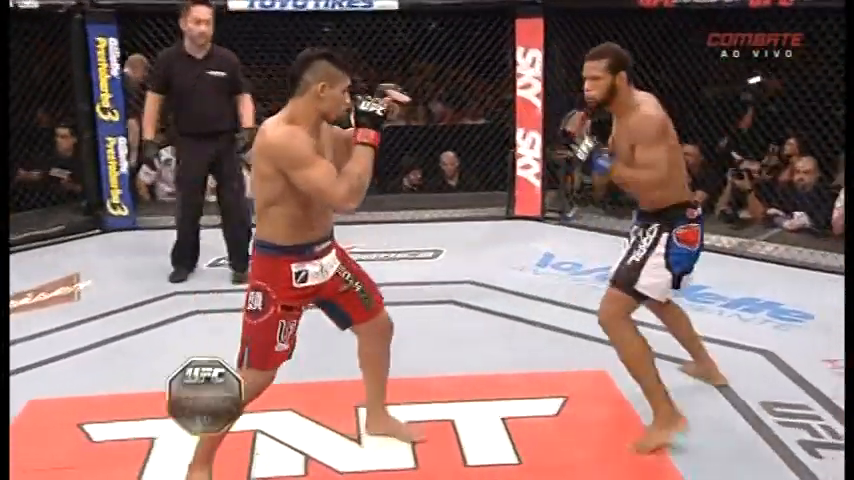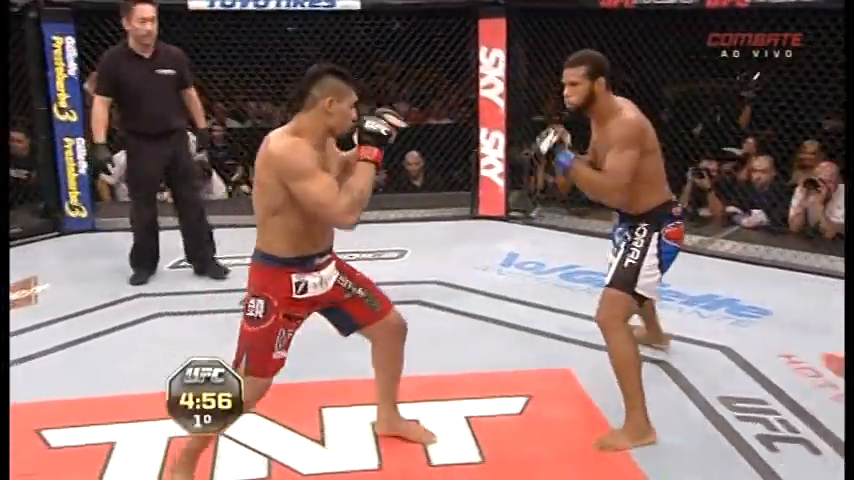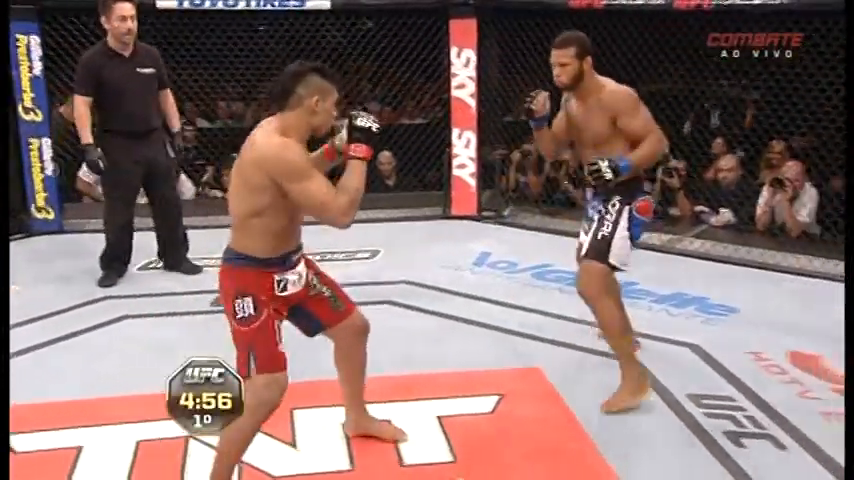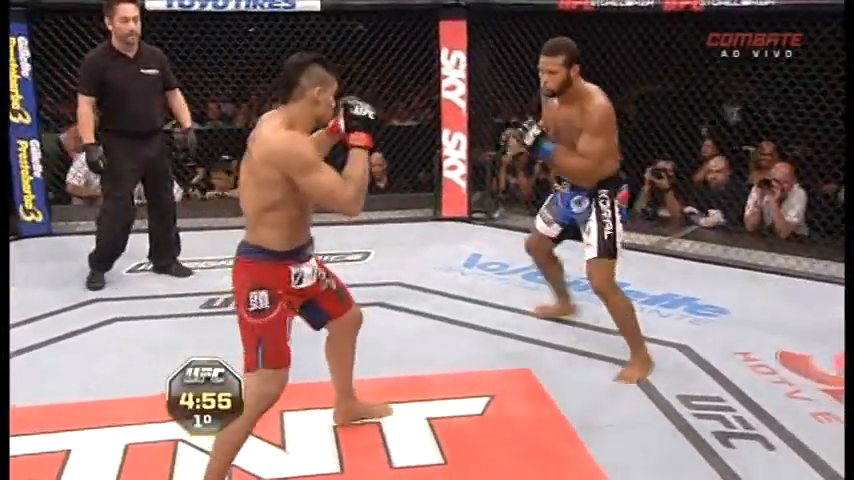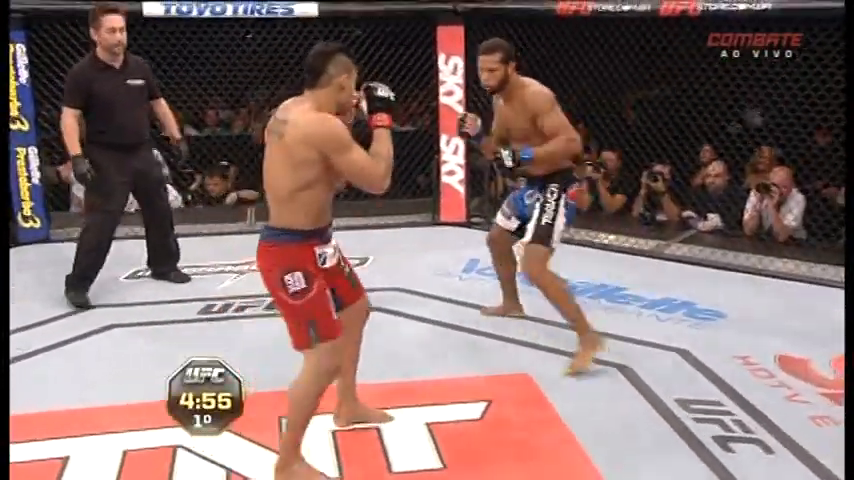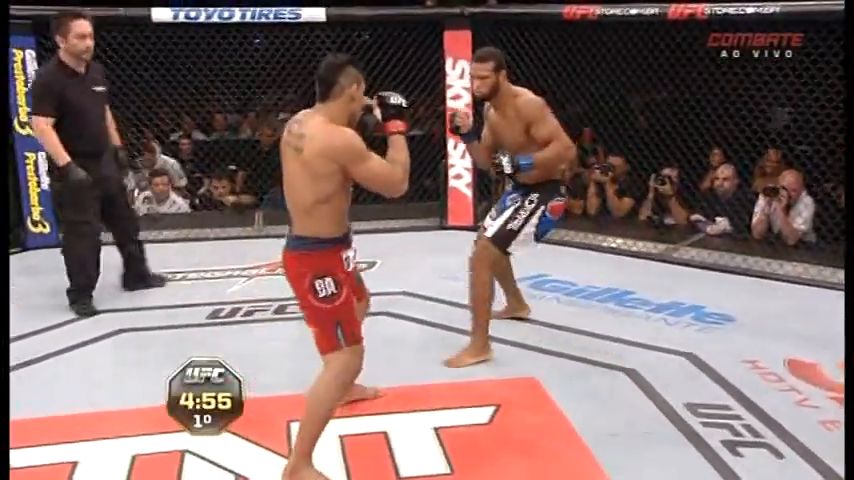
dt=0.3s
person 1, frame 1
left shoulder: (320, 126)
right shoulder: (280, 138)
left elbow: (343, 149)
right elbow: (346, 198)
left wrist: (378, 110)
right wrist: (369, 133)
left hip: (324, 254)
right hip: (279, 267)
left knee: (378, 326)
right knee: (254, 379)
left ankle: (377, 417)
person 1, frame 2
left shoulder: (322, 141)
right shoulder: (285, 150)
left elbow: (341, 171)
right elbow: (345, 213)
left wrist: (369, 145)
right wrist: (371, 151)
left hip: (323, 265)
right hip: (278, 277)
left knee: (392, 327)
right knee: (248, 387)
left ankle: (388, 417)
person 1, frame 3
left shoulder: (279, 131)
right shoulder: (276, 149)
right elbow: (341, 213)
left wrist: (333, 151)
right wrist: (360, 150)
left hip: (289, 264)
right hip: (251, 277)
left knee: (353, 328)
right knee: (267, 390)
left ankle: (358, 418)
person 1, frame 4
left shoulder: (279, 122)
right shoulder: (285, 143)
right elbow: (349, 202)
left wrist: (338, 130)
right wrist: (360, 139)
left hip: (298, 259)
right hip: (265, 271)
left knee: (347, 318)
right knee: (266, 386)
left ankle: (346, 405)
person 1, frame 5
left shoulder: (289, 110)
right shoulder: (323, 126)
right elbow: (378, 180)
left wrist: (352, 117)
right wrist: (381, 120)
left hip: (311, 242)
right hip: (290, 252)
left knee: (356, 309)
right knee: (325, 358)
left ankle: (348, 406)
person 1, frame 6
left shoulder: (300, 123)
right shoulder: (339, 139)
right elbow: (396, 185)
left wrist: (359, 121)
right wrist: (395, 125)
left hip: (320, 248)
right hip: (317, 257)
left knee: (358, 304)
right knee: (344, 361)
left ankle: (344, 389)
person 2, frame 1
left shoulder: (647, 118)
right shoulder: (625, 109)
left elbow: (656, 182)
right elbow: (627, 161)
left wrist: (603, 162)
right wrist: (593, 153)
left hip: (671, 226)
right hip: (655, 220)
left knee: (613, 315)
right knee: (654, 297)
left ankle: (667, 417)
right ankle: (706, 366)
person 2, frame 2
left shoulder: (626, 123)
right shoulder: (601, 115)
left elbow: (609, 190)
right elbow: (597, 167)
left wrist: (563, 157)
right wrist: (567, 155)
left hip: (654, 226)
right hip: (633, 218)
left knee: (609, 316)
right knee: (625, 281)
left ankle: (638, 425)
right ankle: (654, 333)
person 2, frame 3
left shoulder: (617, 97)
right shoulder: (570, 99)
left elbow: (658, 143)
right elbow: (550, 150)
left wrist: (620, 166)
right wrist: (540, 121)
left hip: (625, 200)
right hip: (600, 196)
left knee: (590, 284)
right knee: (590, 265)
left ankle: (633, 376)
right ankle: (623, 333)
person 2, frame 4
left shoulder: (596, 107)
right shoulder: (551, 96)
left elbow: (586, 172)
left wrist: (541, 147)
right wrist: (530, 139)
left hip: (601, 193)
right hip: (571, 188)
left knee: (602, 281)
right knee: (536, 245)
left ankle: (640, 356)
right ankle: (563, 302)
person 2, frame 5
left shoulder: (536, 96)
right shoulder: (499, 99)
left elbow: (571, 144)
right elbow: (499, 151)
left wrist: (524, 155)
right wrist: (477, 136)
left hip: (556, 186)
right hip: (530, 183)
left knee: (534, 267)
right knee: (497, 239)
left ankle: (587, 338)
right ankle: (511, 303)
person 2, frame 6
left shoulder: (528, 105)
right shoulder: (490, 109)
left elbow: (567, 150)
right elbow: (485, 161)
left wrist: (521, 162)
right wrist: (468, 136)
left hip: (541, 196)
right hip: (520, 190)
left knee: (481, 257)
right knee: (484, 243)
left ankle: (478, 345)
right ankle: (516, 304)
person 3, frame 1
left shoulder: (228, 60)
right shoulder: (168, 60)
left elbow: (243, 98)
right elbow: (153, 101)
left wrist: (247, 131)
right wrist: (149, 141)
left hip: (226, 142)
right hip: (190, 144)
left knee: (235, 205)
right knee: (189, 207)
left ankle: (240, 263)
right ankle: (184, 262)
person 3, frame 2
left shoulder: (173, 56)
right shoulder: (113, 60)
left elbow: (188, 93)
right elbow: (101, 104)
left wrist: (202, 129)
right wrist: (100, 145)
left hip: (176, 140)
right hip: (140, 145)
left knee: (192, 203)
right knee: (143, 208)
left ankle: (204, 260)
right ankle: (143, 264)
person 3, frame 3
left shoulder: (151, 55)
right shoulder: (92, 60)
left elbow: (164, 94)
right elbow: (82, 105)
left wrist: (175, 131)
right wrist: (88, 146)
left hip: (154, 140)
right hip: (118, 145)
left knee: (168, 202)
right knee: (119, 208)
left ankle: (175, 257)
right ankle: (113, 265)
person 3, frame 4
left shoulder: (155, 56)
right shoulder: (97, 60)
left elbow: (173, 94)
right elbow: (85, 105)
left wrist: (187, 127)
right wrist: (90, 145)
left hip: (154, 142)
right hip: (118, 145)
left knee: (164, 204)
right knee: (117, 208)
left ankle: (165, 259)
right ankle: (99, 266)
person 3, frame 5
left shoulder: (140, 66)
right shoulder: (82, 73)
left elbow: (158, 103)
right elbow: (69, 117)
left wrist: (176, 137)
right wrist: (77, 157)
left hip: (142, 153)
right hip: (105, 158)
left knee: (159, 212)
right knee: (101, 220)
left ankle: (164, 266)
right ankle: (77, 284)
person 3, frame 6
left shoulder: (97, 72)
right shoulder: (49, 79)
right elbow: (41, 126)
left wrist: (117, 148)
right wrist: (66, 165)
left hip: (103, 162)
right hip: (73, 169)
left knee: (125, 220)
right knee: (82, 232)
left ankle: (137, 275)
right ankle: (80, 294)
